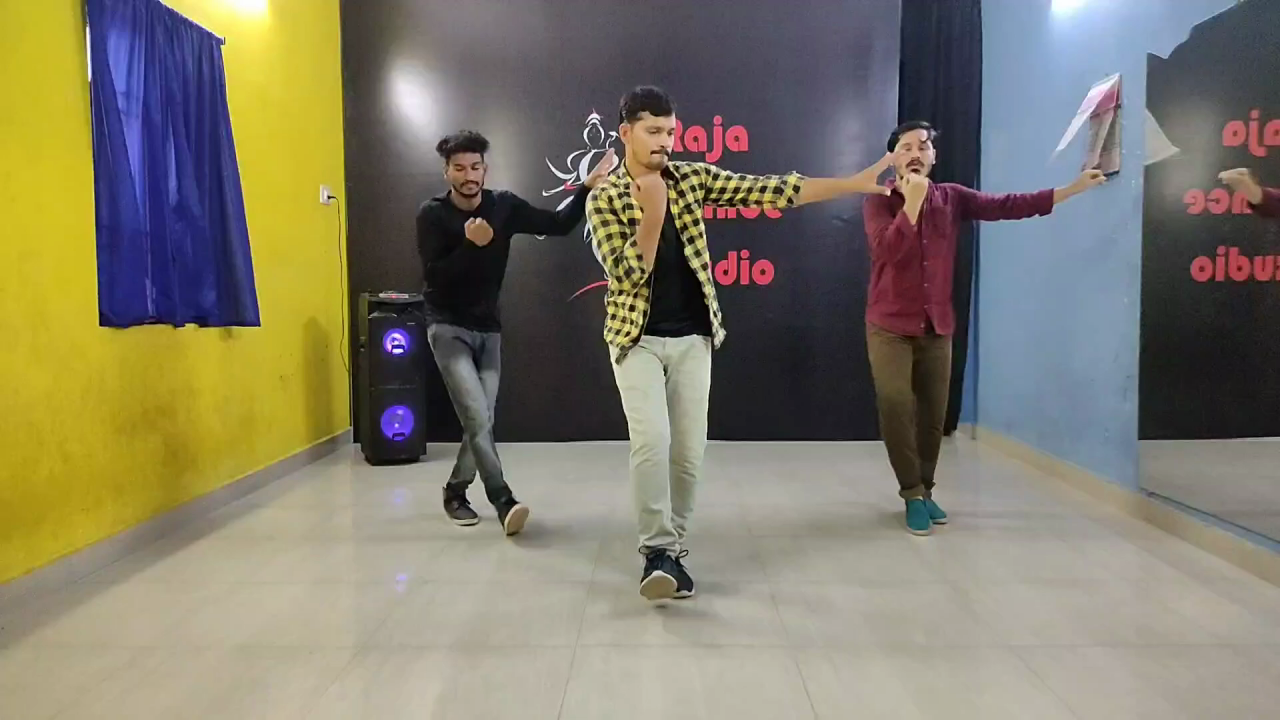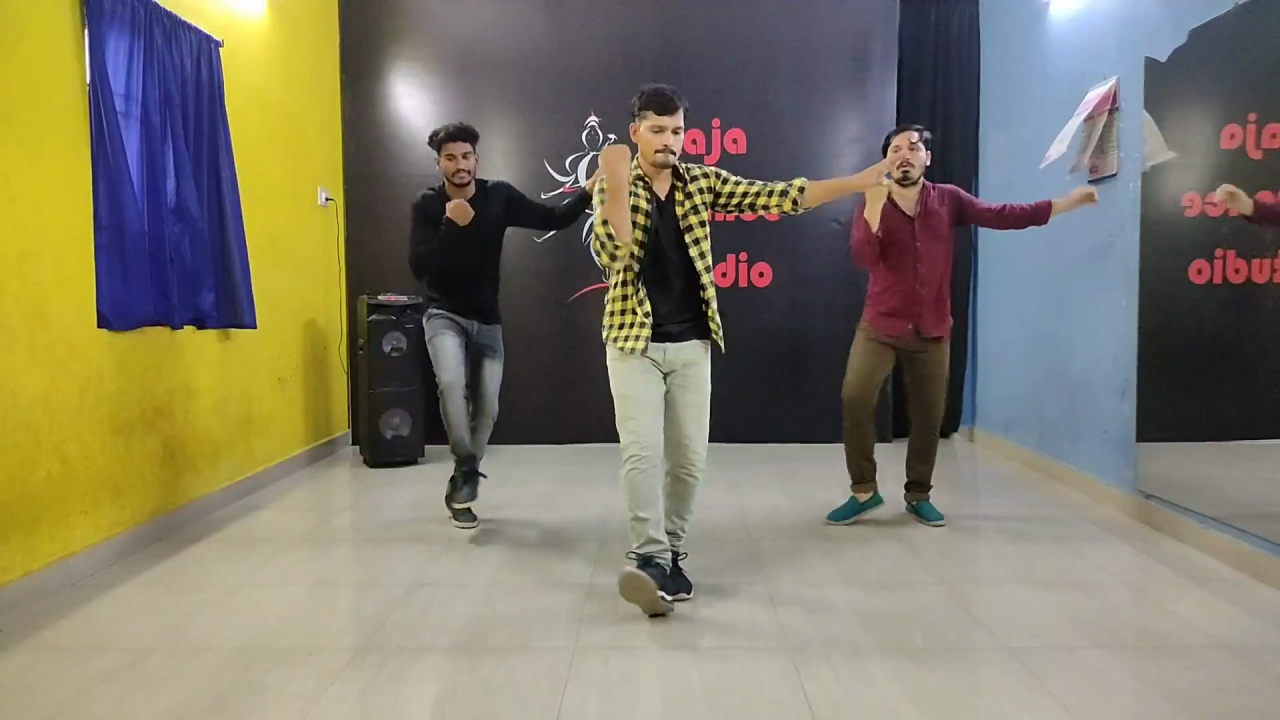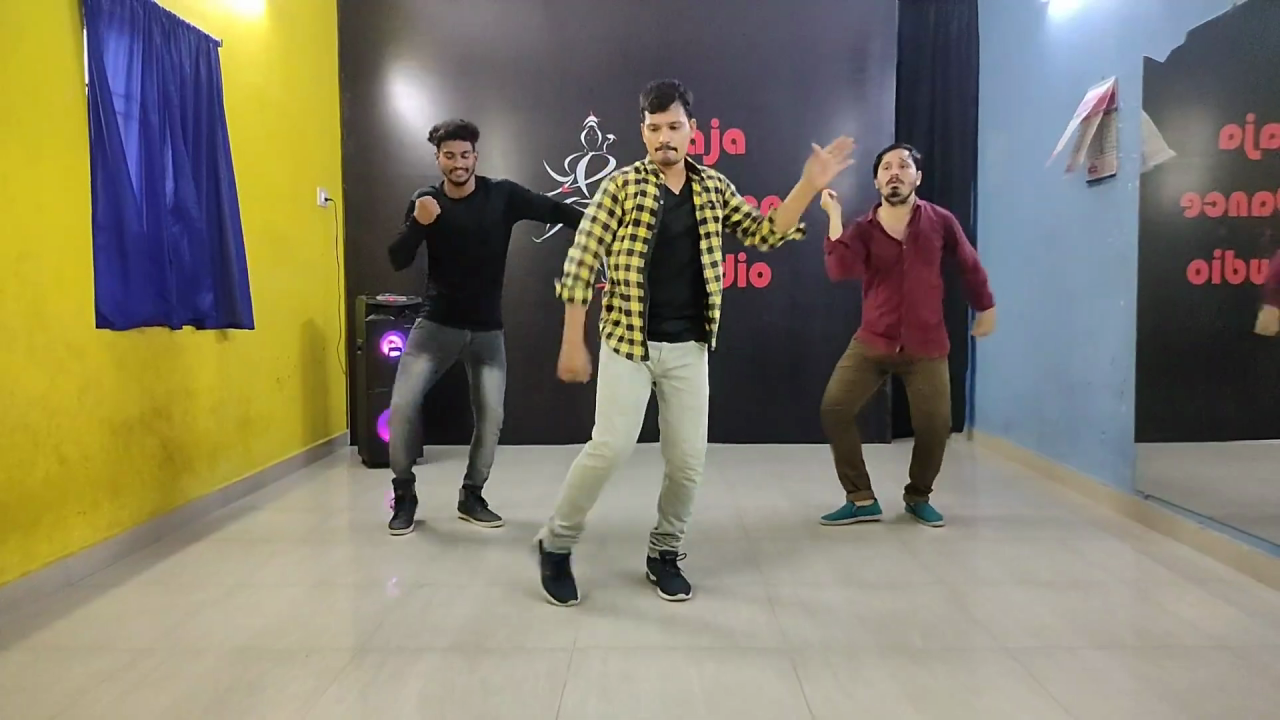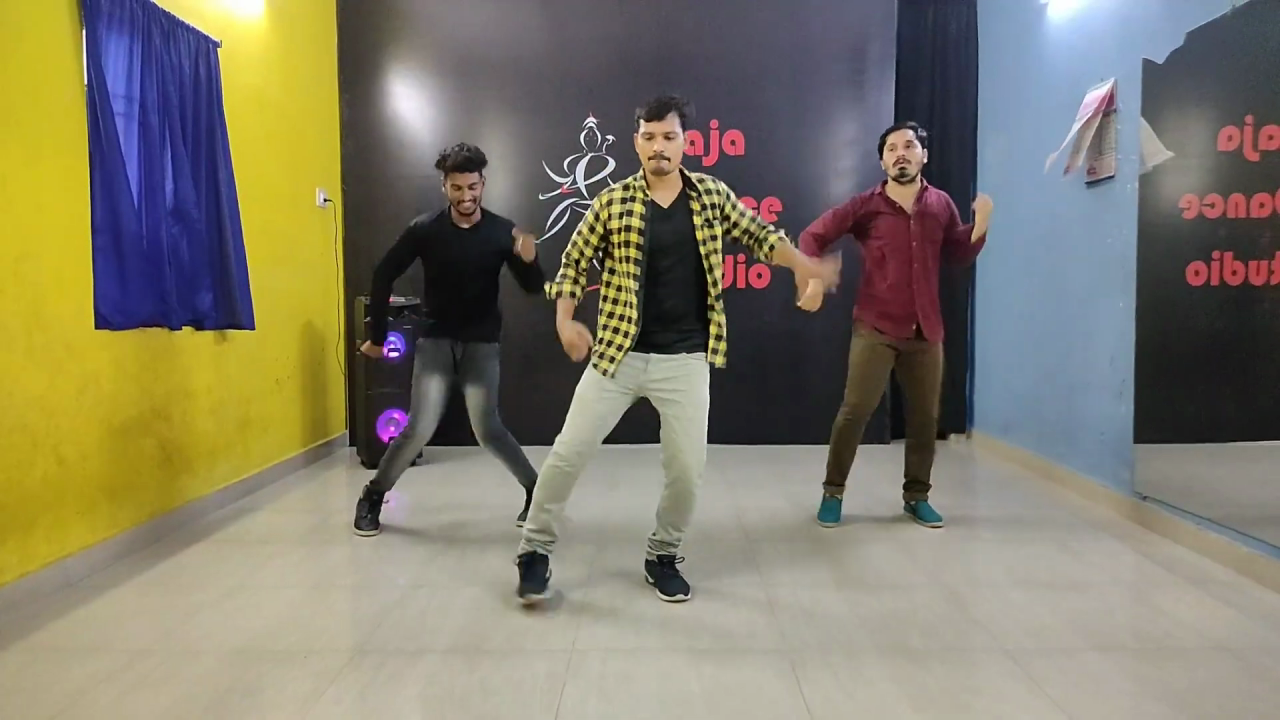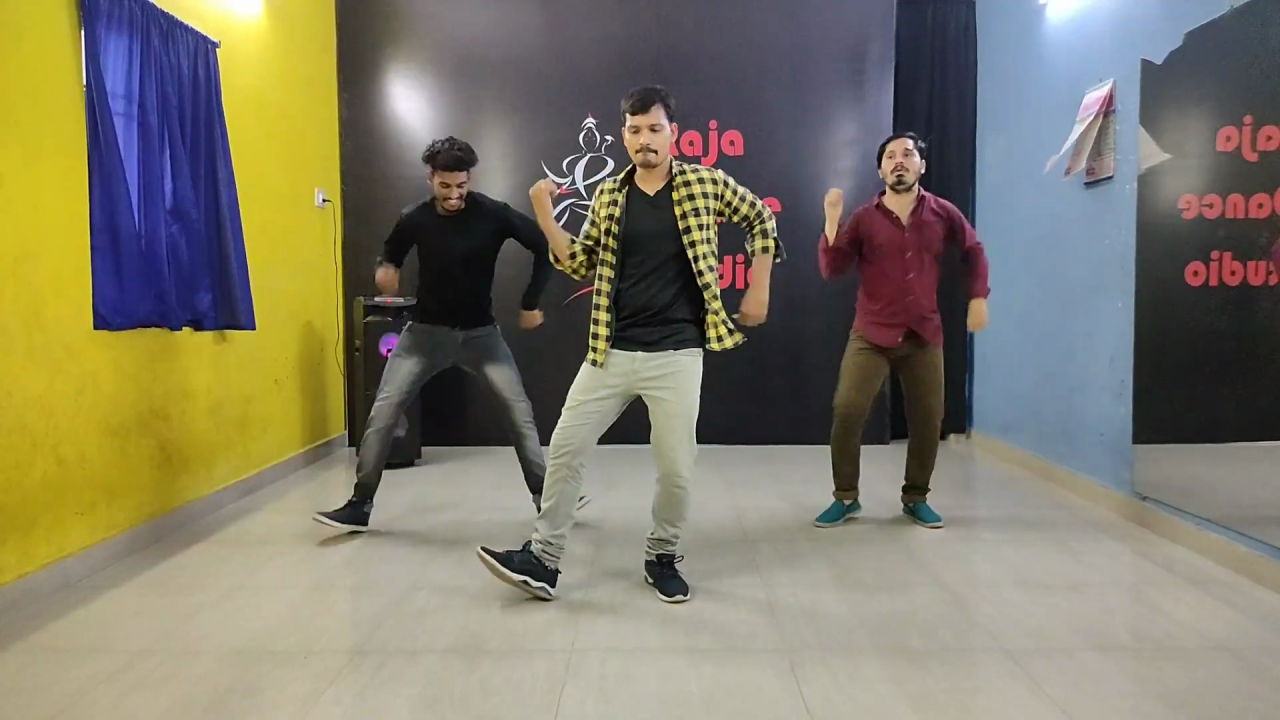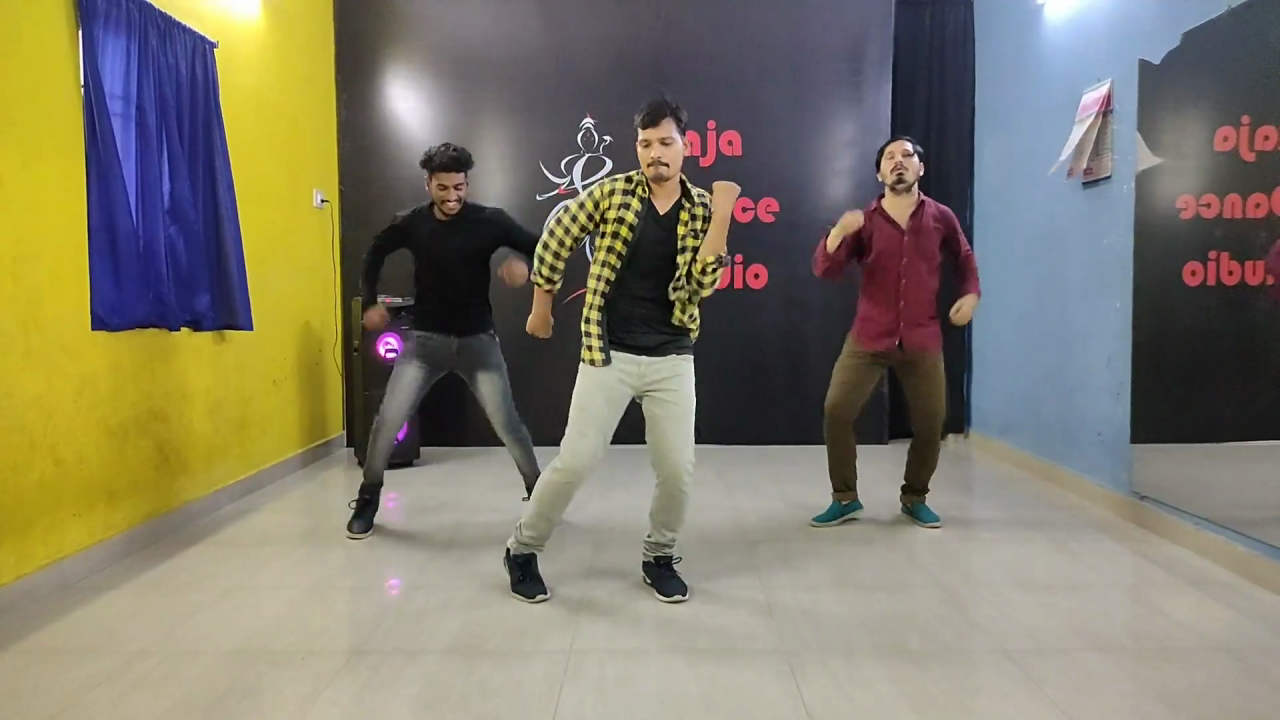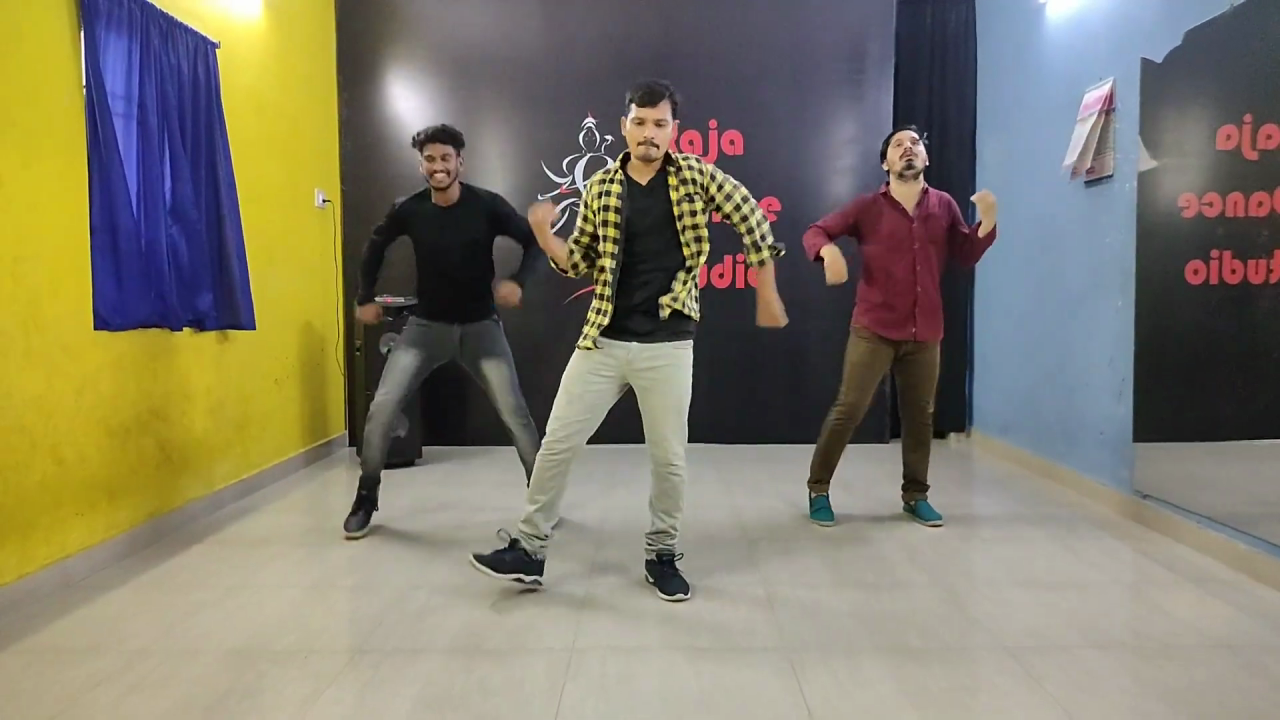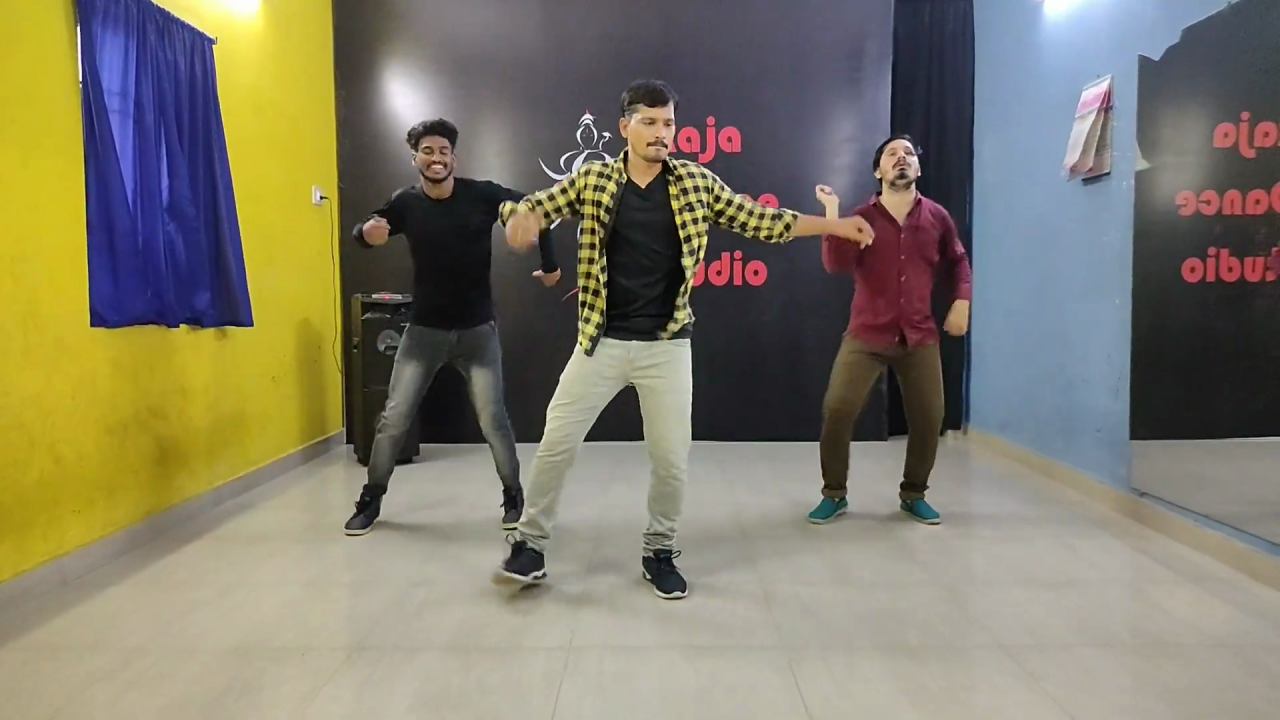
dt=0.2s
person 1, frame 1
left shoulder: (692, 178)
right shoulder: (606, 196)
left elbow: (769, 191)
right elbow: (630, 274)
left wrist: (856, 182)
right wrist: (651, 215)
left hip: (692, 338)
right hip: (637, 338)
left knee: (688, 453)
right knee: (651, 440)
left ankle: (671, 550)
right ankle: (657, 550)
person 1, frame 2
left shoulder: (707, 183)
right shoulder: (616, 188)
left elbow: (778, 197)
right elbow: (611, 254)
left wrist: (857, 183)
right wrist: (615, 187)
left hip: (691, 342)
right hip: (633, 339)
left knee: (689, 456)
right knee: (643, 446)
left ankle: (668, 553)
right ankle: (649, 559)
person 1, frame 3
left shoulder: (715, 188)
right shoulder: (621, 187)
left elbow: (769, 234)
right elbow: (581, 264)
left wrist: (810, 185)
right wrist: (572, 342)
left hip: (689, 347)
right hip: (628, 342)
left knee: (688, 462)
right knee: (608, 450)
left ankle: (663, 554)
right ankle: (555, 544)
person 1, frame 4
left shoulder: (711, 196)
right shoulder: (613, 203)
left elbow: (760, 237)
right elbow: (573, 265)
left wrist: (806, 265)
right wrist: (564, 319)
left hip: (687, 360)
right hip: (620, 354)
left knee: (686, 471)
right knee: (569, 452)
left ankle: (662, 557)
right ankle: (535, 551)
person 1, frame 5
left shoulder: (707, 185)
right shoulder: (607, 195)
left elbow: (762, 224)
right elbow: (578, 265)
left wrist: (759, 288)
right wrist: (546, 218)
left hip: (677, 355)
right hip: (613, 352)
left knee: (676, 468)
right knee: (567, 448)
left ankle: (661, 557)
right ankle: (544, 562)
person 1, frame 6
left shoulder: (702, 207)
right shoulder: (608, 192)
left elbow: (705, 281)
right elbow: (556, 238)
left wrist: (722, 215)
right wrist: (540, 304)
left hip: (671, 359)
right hip: (606, 356)
left knee: (677, 470)
right knee: (575, 463)
left ankle: (659, 558)
right ankle: (523, 552)
person 1, frame 7
left shoulder: (697, 177)
right shoulder: (601, 190)
left elbow: (748, 218)
right elbow: (577, 260)
left wrist: (767, 291)
right wrist: (546, 232)
left hip: (665, 343)
right hip: (604, 340)
left knee: (669, 458)
right knee: (560, 444)
left ankle: (661, 555)
right ankle: (527, 550)
person 1, frame 8
left shoulder: (695, 183)
right shoulder: (592, 180)
left elbow: (759, 221)
right elbow: (538, 209)
left wrist: (834, 225)
right wrist: (518, 220)
left hip: (665, 345)
right hip: (602, 341)
left knee: (671, 460)
right knee: (558, 442)
left ankle: (659, 553)
right ankle: (527, 544)
person 2, frame 1
left shoulder: (505, 205)
right shoulder: (432, 213)
left elbow: (559, 226)
right elbow: (433, 277)
left wrist: (588, 189)
right wrist: (471, 244)
left hip: (487, 329)
right hip: (448, 328)
left knee: (480, 418)
right knee: (475, 410)
left ankle: (455, 492)
right ankle: (503, 499)
person 2, frame 2
left shoulder: (501, 196)
right shoulder: (427, 204)
left elbow: (554, 219)
right elbow: (419, 266)
left wrist: (585, 195)
right wrist: (451, 225)
left hip: (487, 322)
right hip: (444, 315)
left knee: (487, 410)
right knee: (453, 385)
left ankle: (461, 491)
right ankle: (466, 469)
person 2, frame 3
left shoulder: (504, 194)
right shoulder: (425, 200)
left elbow: (562, 213)
right elbow: (397, 259)
right wrist: (418, 225)
left hip: (486, 330)
right hip: (436, 326)
left knee: (491, 417)
right knee: (402, 406)
left ankle: (471, 496)
right ankle: (404, 495)
person 2, frame 4
left shoulder: (502, 230)
right shoulder: (424, 230)
left elbow: (534, 287)
right elbow: (384, 274)
left wrist: (530, 260)
right wrist: (376, 334)
left hip: (482, 344)
right hip: (436, 342)
left knee: (486, 428)
right knee: (421, 429)
left ankle: (536, 491)
right ankle: (372, 500)
person 2, frame 5
left shoulder: (493, 214)
right shoulder: (414, 218)
left elbow: (542, 244)
right elbow: (392, 251)
left wrist: (531, 301)
right wrist: (384, 269)
left hip: (480, 332)
right hip: (427, 331)
left knee: (520, 411)
right knee: (383, 413)
left ankle: (545, 495)
right ankle: (360, 504)
person 2, frame 6
left shoulder: (490, 220)
right shoulder: (410, 222)
left elbow: (536, 246)
right elbow: (375, 257)
left wrist: (525, 265)
right wrist: (371, 303)
left hip: (476, 338)
right hip: (427, 337)
left knee: (505, 422)
right knee: (390, 421)
right ankle: (367, 503)
person 2, frame 7
left shoulder: (486, 204)
right shoulder: (408, 209)
left elbow: (532, 243)
right elbow: (376, 244)
left wrist: (518, 281)
right wrist: (365, 297)
left hip: (480, 325)
right hip: (426, 325)
left knee: (513, 409)
right knee: (382, 408)
right ankle: (366, 498)
person 2, frame 8
left shoulder: (483, 194)
right shoulder: (405, 203)
right elbow: (365, 232)
left wrist: (550, 262)
right wrist: (367, 231)
left hip: (477, 330)
right hip: (425, 330)
left knee: (491, 418)
right knee: (394, 419)
left ankle: (512, 495)
right ankle: (371, 499)
person 3, frame 1
left shoulder: (952, 199)
right shoulder: (879, 204)
left elbow: (1008, 206)
right elbow: (890, 252)
left wrist: (1072, 189)
right wrist: (908, 202)
left hip: (935, 327)
right hip: (888, 326)
left knee: (933, 412)
right knee: (893, 401)
left ankle: (921, 490)
right ankle: (910, 493)
person 3, frame 2
left shoulder: (949, 199)
right shoulder: (875, 209)
left elbow: (1002, 216)
right elbow: (864, 256)
left wrist: (1064, 203)
right wrist: (873, 205)
left hip: (931, 330)
right hip: (880, 326)
left knee: (928, 417)
right knee: (856, 400)
left ankle: (918, 495)
right ankle: (863, 493)
person 3, frame 3
left shoulder: (940, 221)
right shoulder: (864, 228)
left elbow: (968, 262)
right elbow: (840, 271)
left wrist: (987, 305)
right wrist: (834, 218)
left hip: (927, 346)
right hip: (872, 343)
left knee: (935, 426)
right knee: (836, 411)
left ankle: (918, 497)
right ankle: (861, 499)
person 3, frame 4
left shoulder: (941, 204)
right shoulder: (866, 205)
left elbow: (960, 253)
right elbow: (813, 237)
left wrist: (980, 226)
right wrist: (813, 278)
left hip: (925, 330)
right hip: (876, 328)
left knee: (925, 417)
right knee: (857, 407)
left ankle: (916, 496)
right ankle: (833, 492)
person 3, frame 5
left shoulder: (943, 213)
right shoulder: (863, 218)
left elbow: (973, 253)
right elbow: (830, 269)
left wrist: (978, 299)
right wrist: (832, 223)
left hip: (924, 336)
right hip: (872, 334)
left knee: (927, 420)
right knee: (847, 410)
left ankle: (915, 497)
right ankle: (846, 497)
person 3, frame 6
left shoulder: (941, 217)
right shoulder: (865, 221)
left elbow: (964, 261)
right elbow: (827, 268)
left wrist: (971, 295)
right wrist: (839, 234)
left hip: (923, 340)
right hip: (869, 339)
left knee: (930, 422)
right knee: (837, 410)
left ankle: (915, 497)
right ankle: (844, 497)
person 3, frame 7
left shoulder: (944, 205)
right shoulder: (867, 207)
left elbow: (966, 248)
right elbow: (813, 233)
left wrist: (988, 224)
right wrist: (827, 251)
left hip: (924, 331)
right hip: (874, 329)
left knee: (919, 415)
right knee: (848, 408)
left ankle: (915, 495)
right ankle: (818, 489)
person 3, frame 8
left shoulder: (937, 217)
right shoulder: (862, 215)
left elbow: (957, 260)
right elbow: (837, 265)
left wrist: (963, 299)
right wrist: (832, 216)
left hip: (920, 337)
right hip: (866, 335)
left knee: (928, 418)
right knee: (839, 409)
left ankle: (913, 495)
right ankle: (834, 493)
